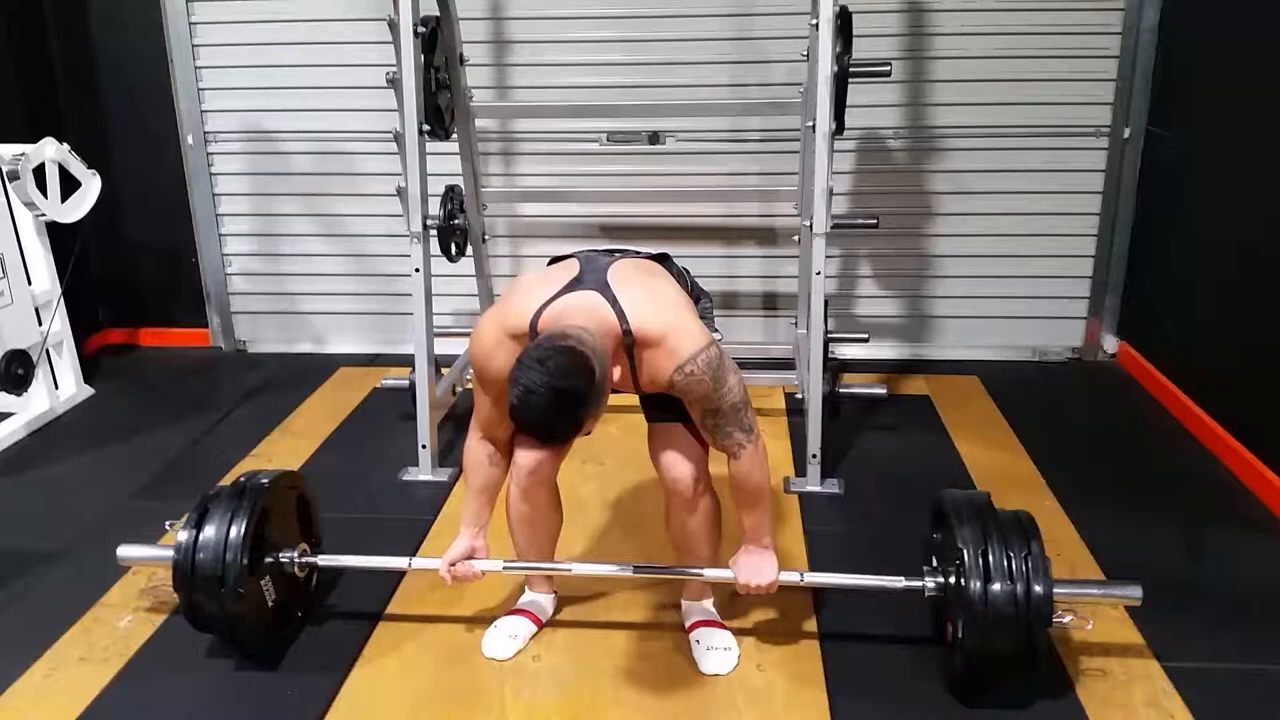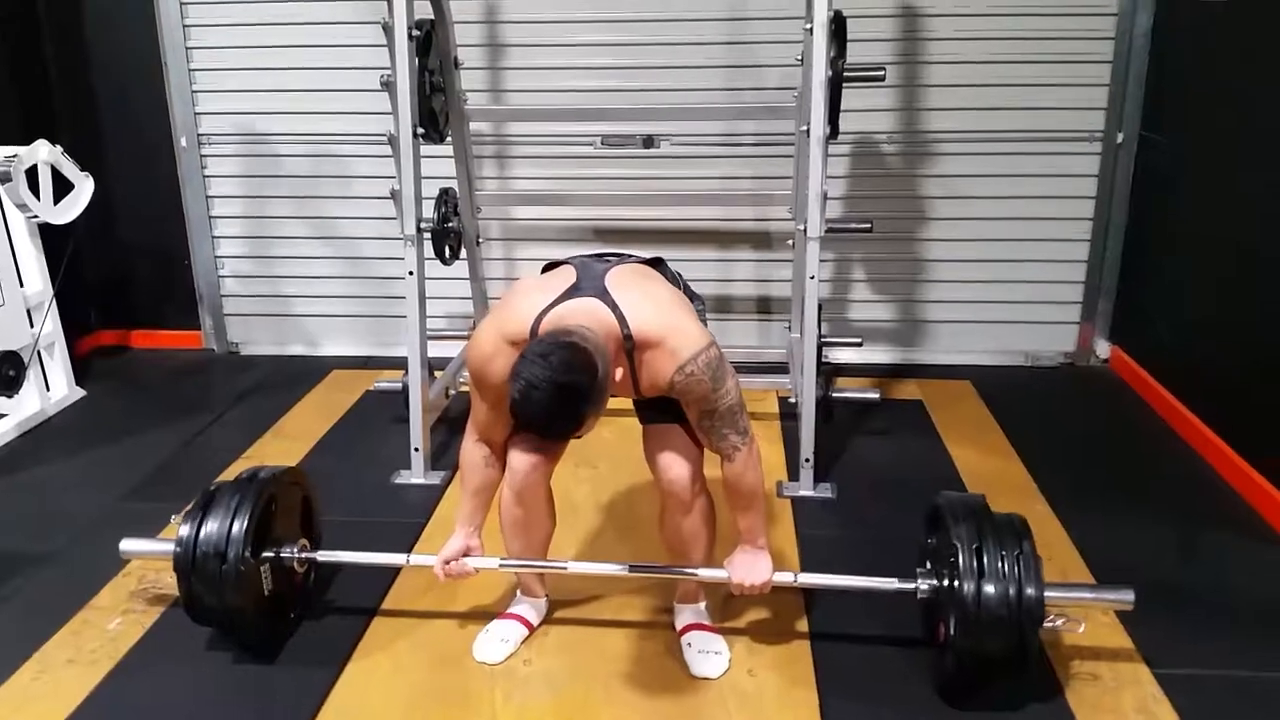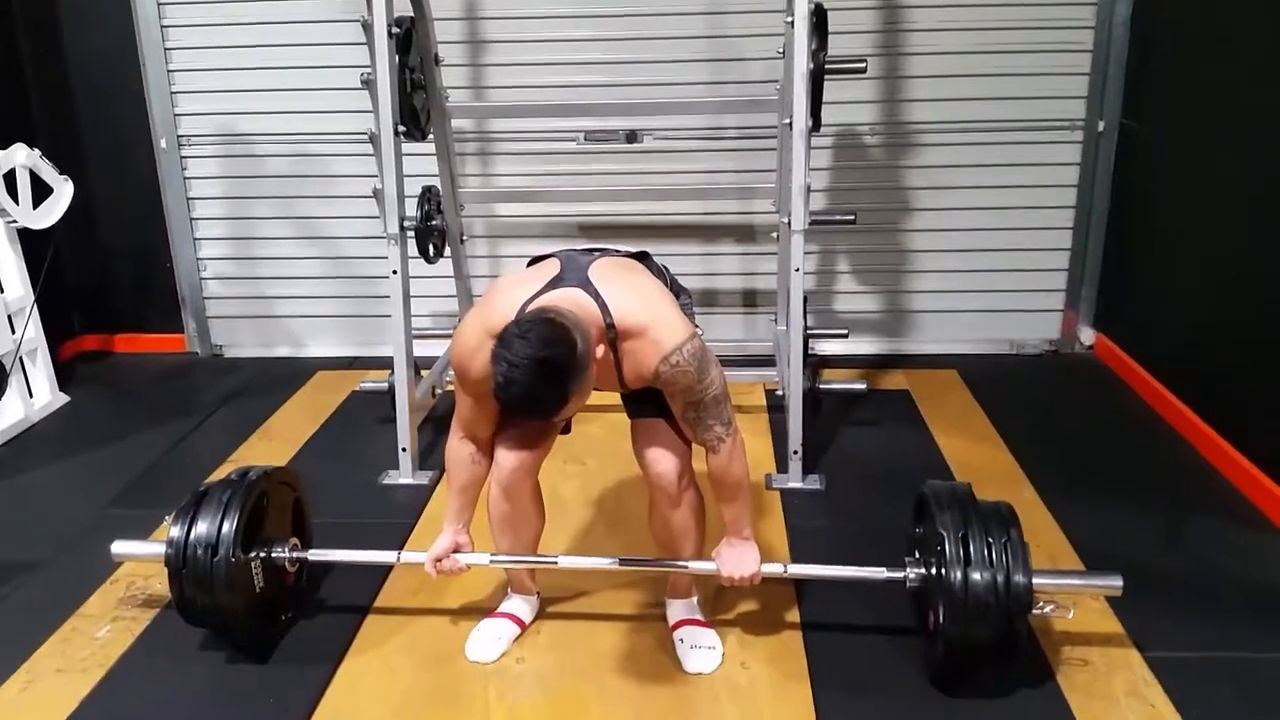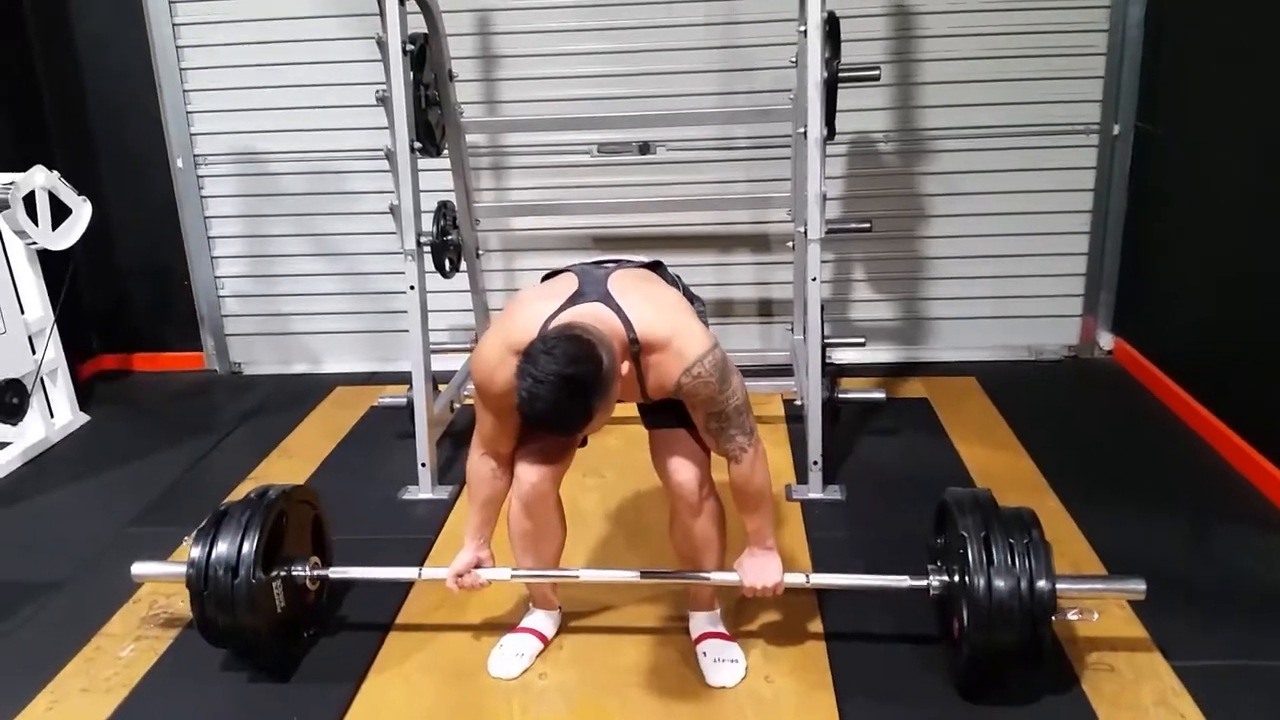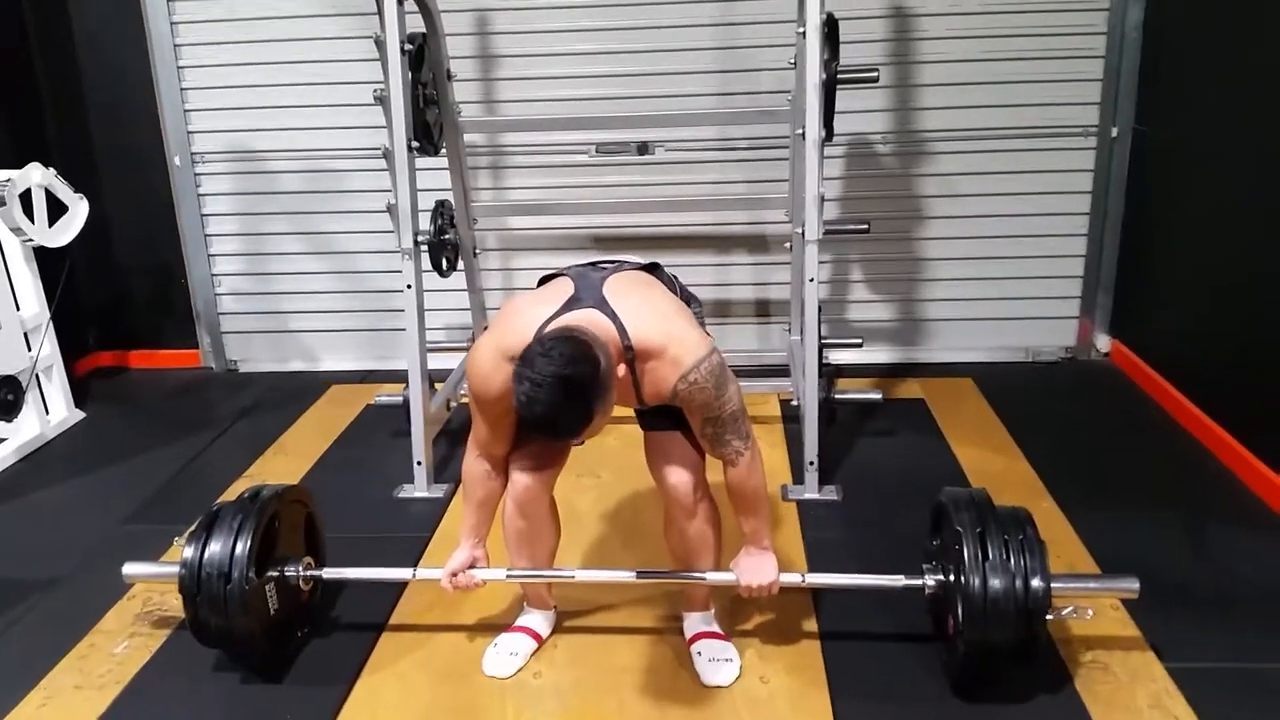
dt=0.4s
person 1, frame 1
left shoulder: (680, 349)
right shoulder: (499, 339)
left elbow: (742, 443)
right elbow: (489, 438)
left wrist: (758, 546)
right wrist: (471, 531)
right hip: (563, 318)
left knee: (685, 475)
right knee: (529, 464)
left ankle: (698, 601)
right ankle: (538, 594)
person 1, frame 2
left shoulder: (679, 352)
right shoulder: (498, 345)
left elbow: (737, 445)
right elbow: (485, 440)
left wrist: (752, 545)
right wrist: (467, 530)
left hip: (657, 341)
right hip: (563, 316)
left knee: (680, 476)
right knee: (523, 467)
left ankle: (690, 603)
right ankle: (529, 597)
person 1, frame 3
left shoulder: (663, 342)
right shoulder: (479, 340)
left elbow: (720, 438)
right elbow: (470, 437)
left wrist: (738, 537)
right wrist: (455, 527)
left hip: (642, 334)
left knee: (669, 471)
right knee: (510, 464)
left ankle: (683, 599)
right ankle: (520, 595)
person 1, frame 4
left shoulder: (684, 353)
right shoulder: (501, 356)
left elbow: (742, 446)
right elbow: (491, 453)
left wrist: (761, 547)
right wrist: (475, 543)
left hip: (660, 345)
right hip: (552, 350)
left knee: (689, 480)
right knee: (530, 477)
left ankle: (705, 613)
right ankle: (542, 610)
person 1, frame 5
left shoulder: (680, 357)
right shoulder: (495, 361)
left elbow: (738, 450)
right elbow: (486, 454)
left wrist: (758, 546)
right wrist: (471, 542)
left hip: (656, 343)
left knee: (684, 483)
right knee: (524, 478)
left ankle: (699, 614)
right ankle: (536, 610)
